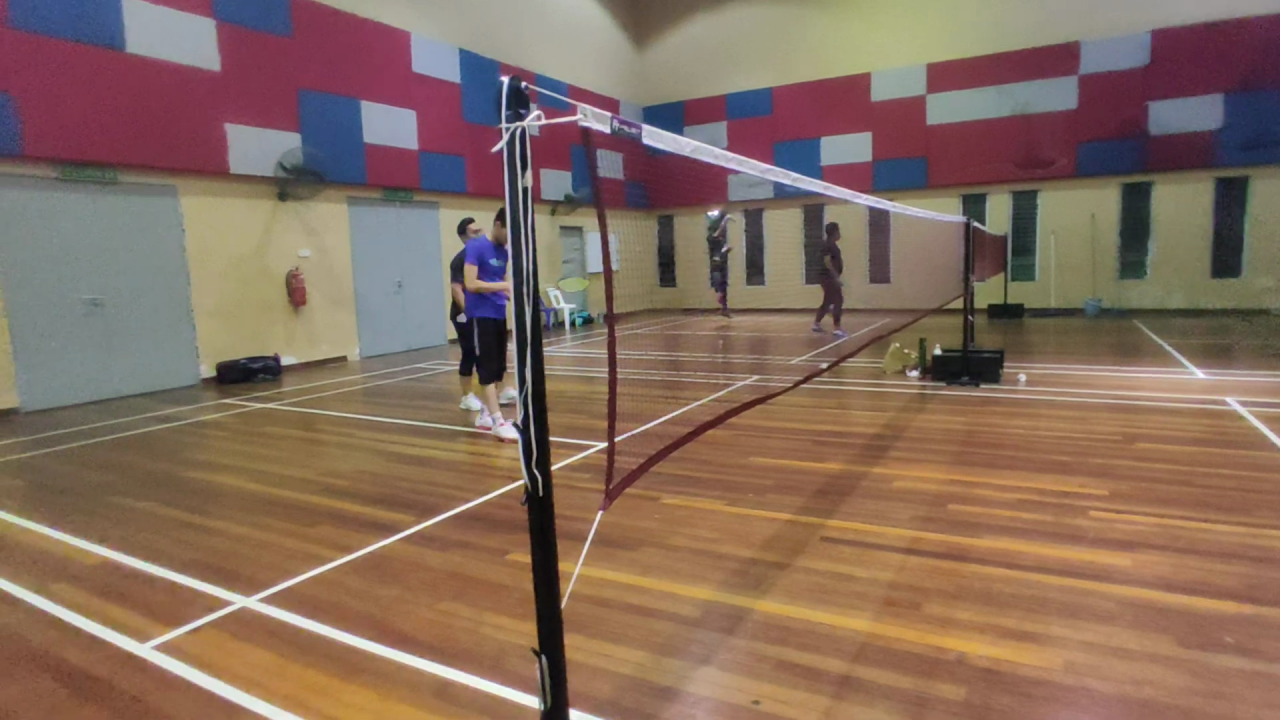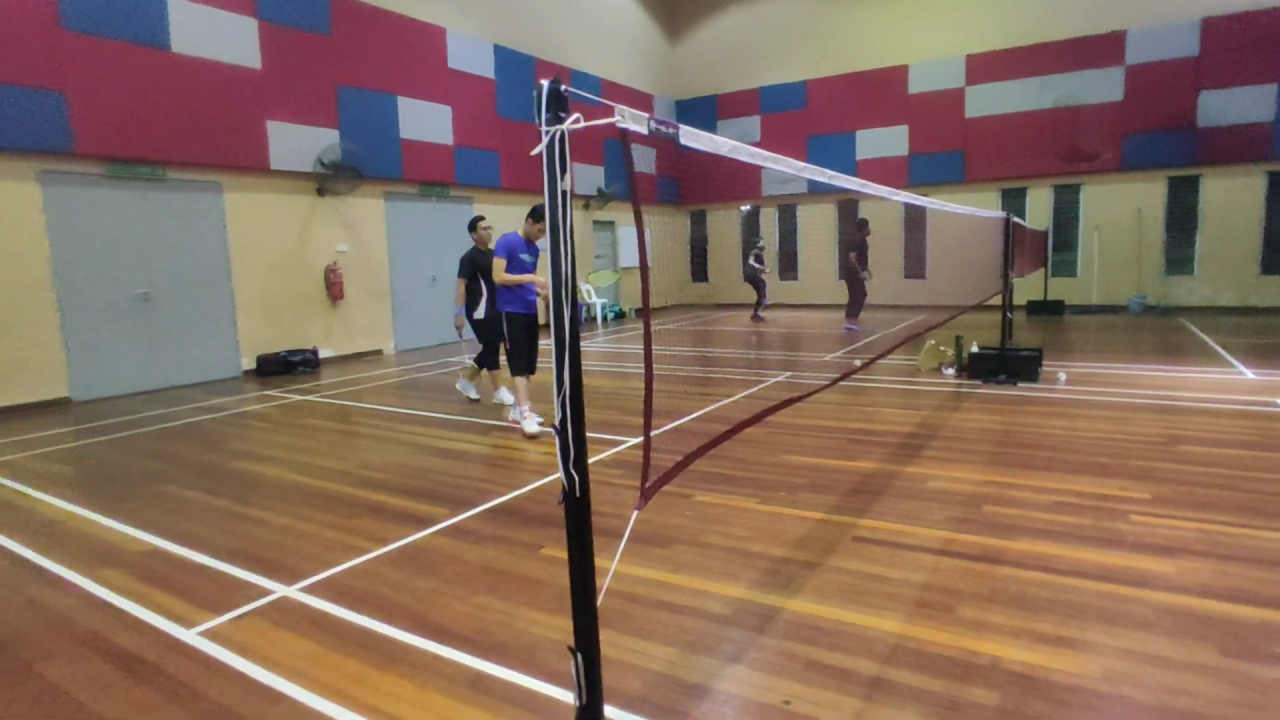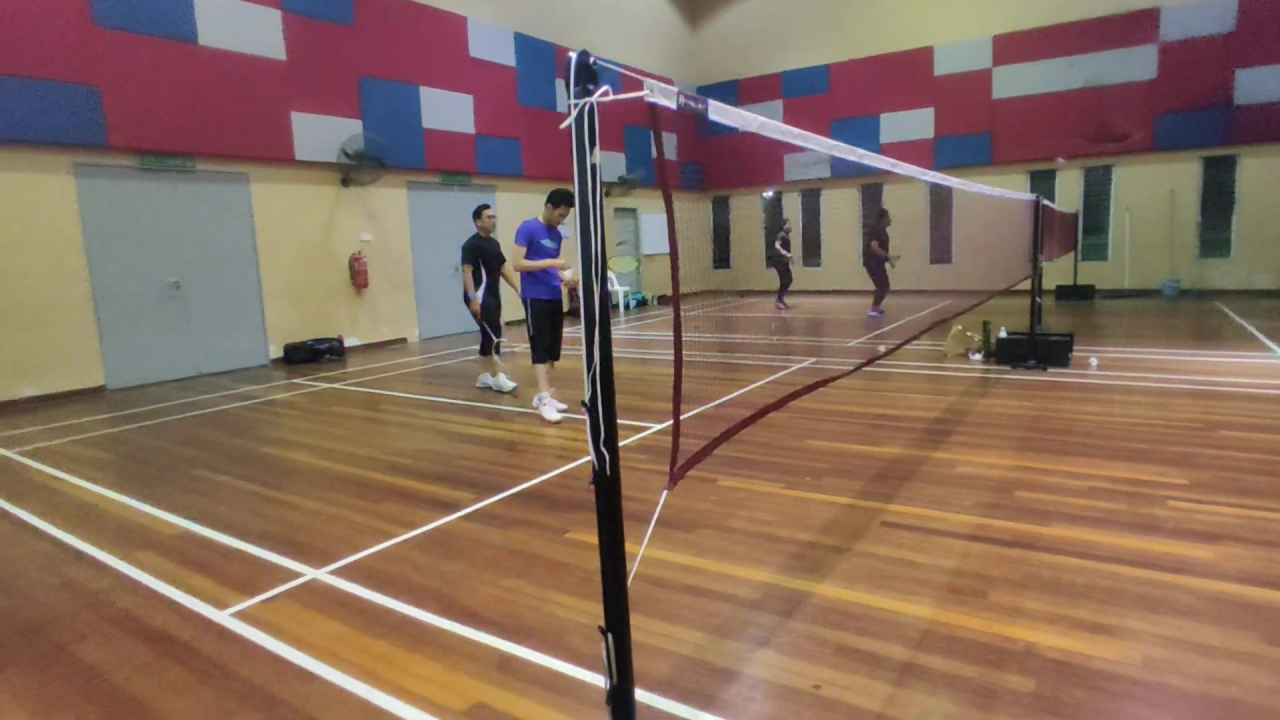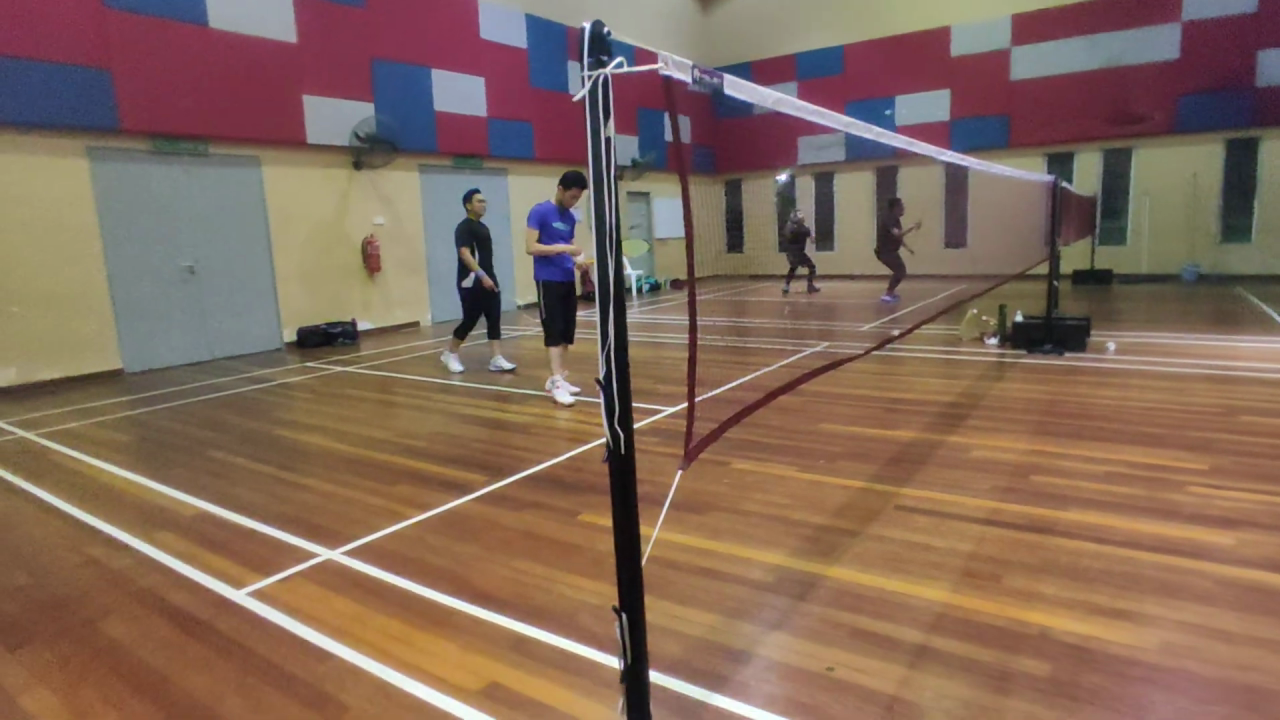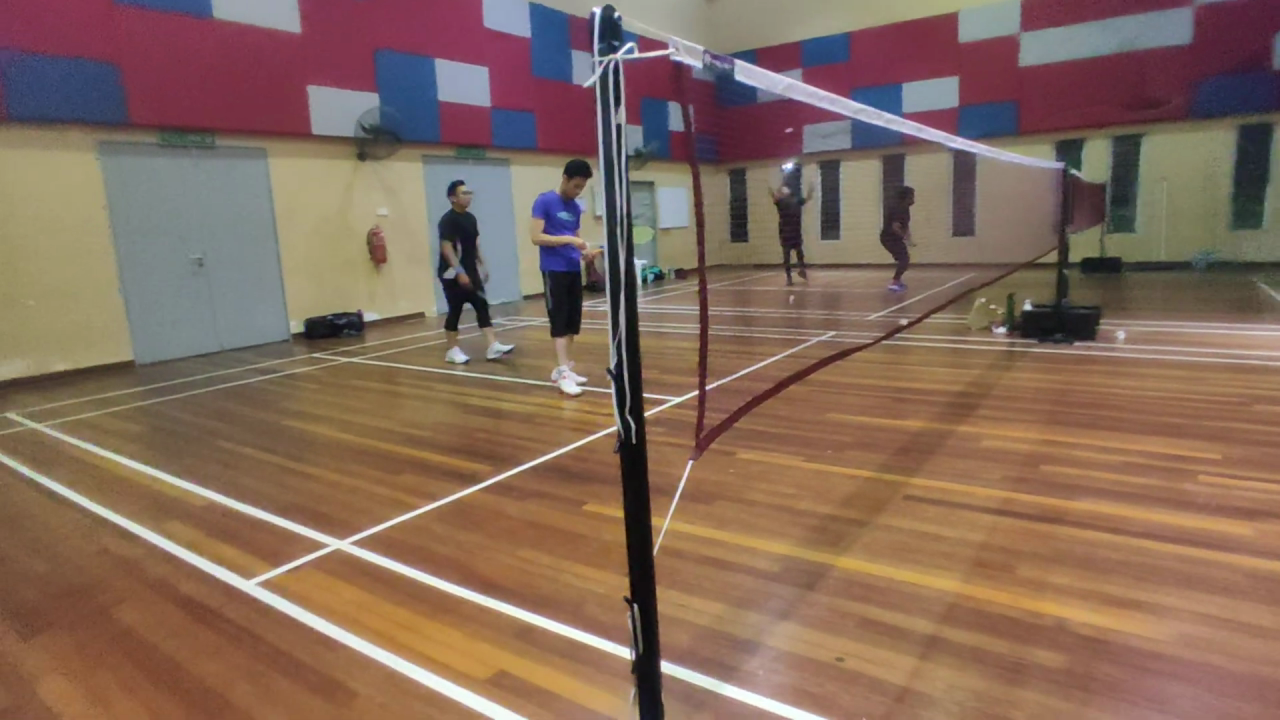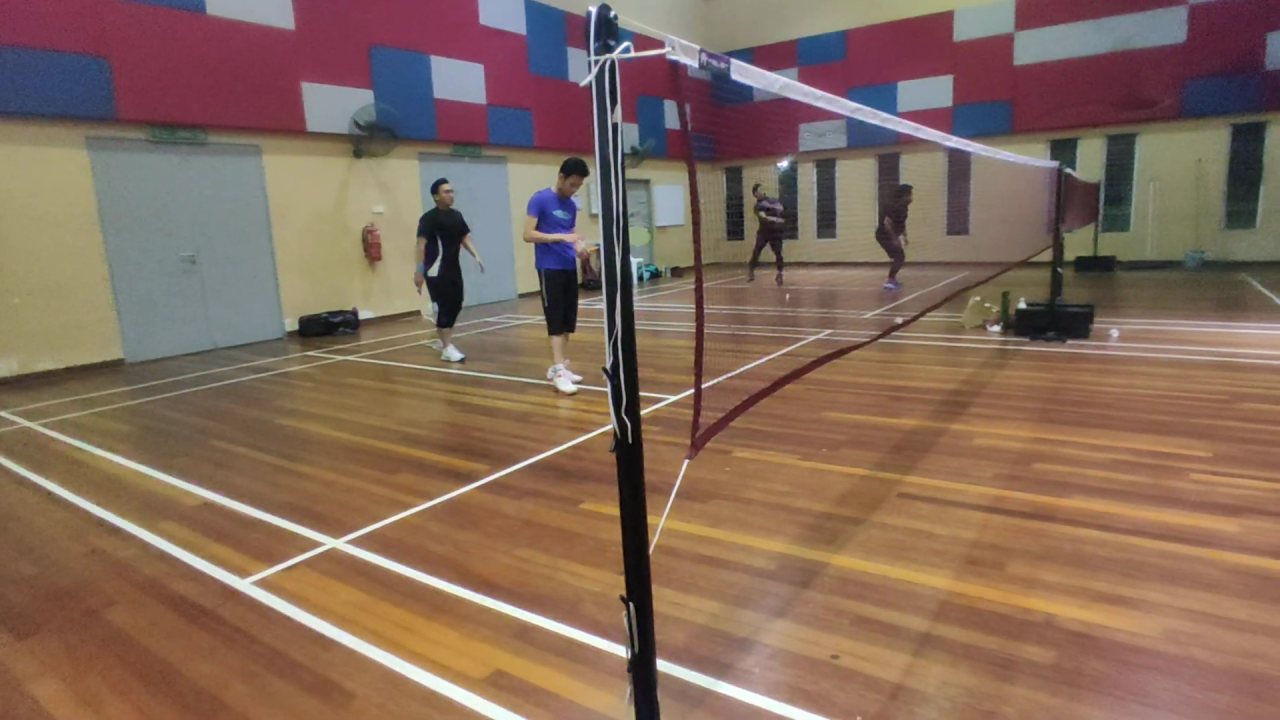
dt=0.3s
person 1, frame 1
left shoulder: (503, 252)
right shoulder: (475, 247)
right elbow: (470, 284)
left wrist: (512, 295)
right wrist: (505, 285)
left hip: (499, 316)
right hip: (481, 317)
left knee: (497, 370)
right knee: (487, 370)
left ankle: (485, 415)
right ankle: (498, 422)
person 1, frame 2
left shoulder: (534, 249)
right shoulder: (506, 242)
right elbow: (498, 277)
left wrist: (540, 291)
right wrist: (532, 278)
left hip: (530, 311)
right hip: (511, 311)
left knee: (529, 364)
right knee: (518, 363)
left ankle: (520, 409)
right ankle: (523, 413)
person 1, frame 3
left shoulder: (557, 235)
right shoulder: (528, 229)
right elbow: (518, 263)
left wrist: (564, 277)
right wrist: (550, 262)
left hip: (555, 297)
right hip: (536, 298)
left knee: (553, 350)
right knee: (541, 349)
left ankle: (545, 395)
right ankle: (544, 400)
person 1, frame 4
left shoulder: (570, 217)
right shoulder: (540, 212)
right elbow: (530, 247)
left wrist: (577, 260)
right wrist: (563, 247)
left hip: (568, 280)
right hip: (549, 281)
left knee: (566, 333)
right knee: (554, 332)
left ankle: (558, 378)
right ankle: (557, 383)
person 1, frame 5
left shoulder: (575, 207)
right shoulder: (544, 201)
right elbow: (536, 237)
left wrist: (584, 250)
right wrist: (568, 239)
left hip: (573, 270)
right hip: (554, 271)
left knee: (572, 323)
right knee: (560, 323)
left ankle: (564, 368)
right ankle: (563, 374)
person 1, frame 6
left shoulder: (571, 205)
right shoulder: (540, 199)
right elbow: (528, 234)
left wrist: (579, 248)
right wrist: (560, 236)
left hip: (569, 268)
right hip: (550, 269)
left knee: (568, 321)
right knee: (556, 321)
left ankle: (560, 366)
right ankle: (559, 373)
person 2, frame 1
right shoulder: (460, 260)
right elbow: (456, 289)
right wrist: (468, 312)
right hip: (465, 316)
right knee: (469, 355)
right ankle: (467, 397)
person 2, frame 2
left shoulder: (493, 254)
right shoulder: (469, 258)
right elbow: (461, 285)
right wrist: (459, 314)
left hip: (493, 310)
right hip: (479, 312)
left knee: (489, 349)
right knee: (492, 349)
left ankle: (467, 382)
right ankle: (499, 392)
person 2, frame 3
left shoulder: (494, 243)
right shoulder: (472, 244)
left elbow: (503, 269)
right elbow: (467, 271)
left wrist: (518, 289)
right wrist: (473, 297)
left hip: (494, 297)
right hip: (480, 298)
left knee: (489, 336)
right knee: (492, 335)
left ankle: (485, 376)
right ankle: (497, 377)
person 2, frame 4
left shoulder: (484, 227)
right shoulder: (464, 228)
right elbow: (466, 255)
right wrist: (482, 276)
left hip: (488, 281)
right hip: (471, 283)
left knee: (494, 319)
right knee: (470, 320)
left ankle: (497, 359)
right ankle: (450, 354)
person 2, frame 5
left shoulder: (471, 218)
right shoulder: (448, 220)
right elbow: (446, 248)
left wrist: (482, 265)
right wrist: (459, 272)
left hip: (472, 272)
right hip: (453, 275)
left knee: (482, 307)
right knee: (455, 311)
left ankle: (493, 346)
right ankle: (453, 350)
person 2, frame 6
left shoulder: (456, 215)
right shoulder: (429, 218)
left elbow: (465, 237)
right elbow: (421, 244)
left wrist: (476, 256)
right wrist: (419, 271)
left hip: (454, 269)
right hip: (437, 271)
left knee: (456, 306)
right knee: (445, 308)
left ankle: (445, 342)
right ankle: (447, 348)
